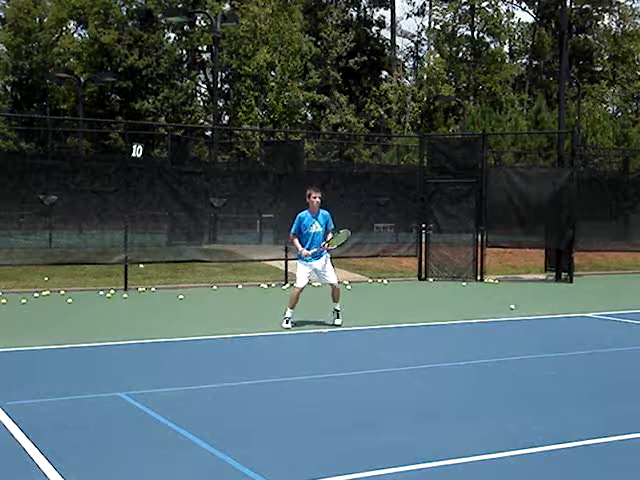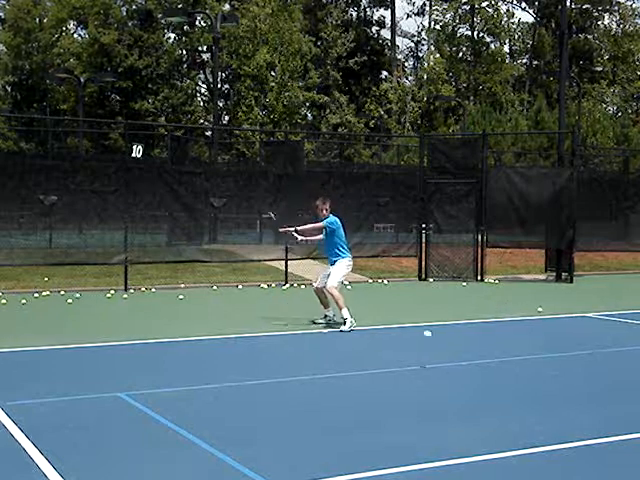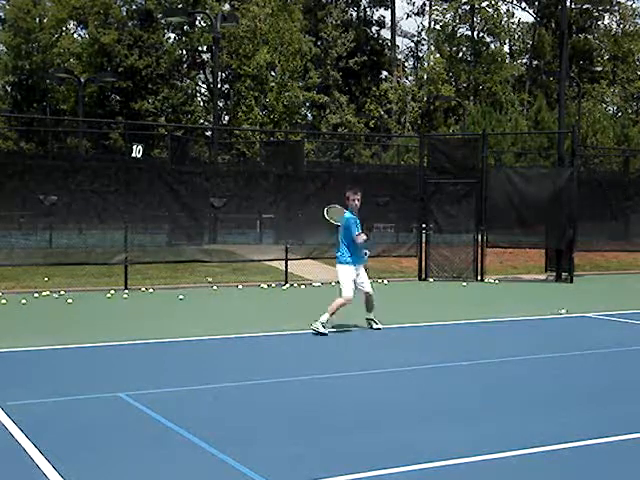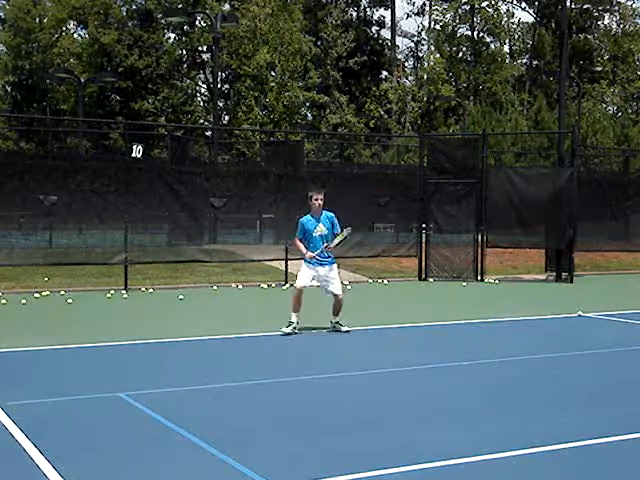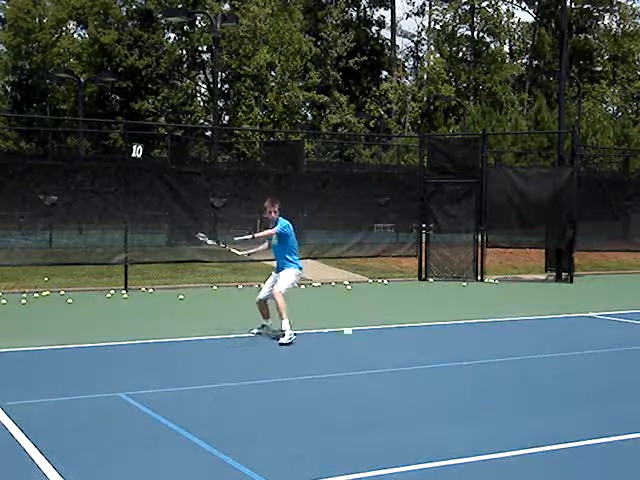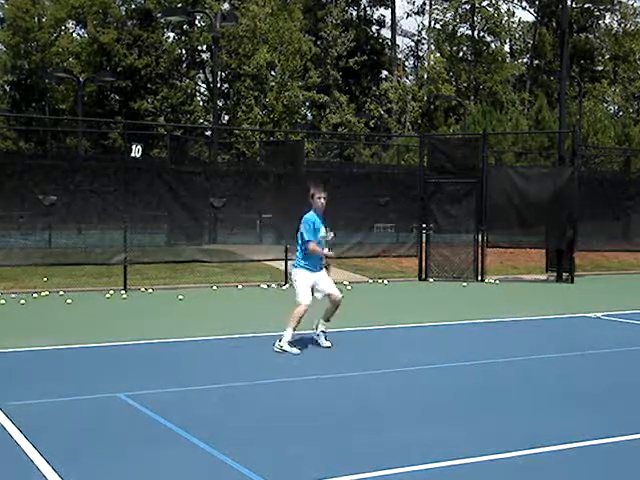
dt=0.7s
person 1, frame 1
left shoulder: (326, 215)
right shoulder: (301, 217)
left elbow: (330, 233)
right elbow: (293, 236)
left wrist: (327, 243)
right wrist: (300, 249)
left hip: (322, 257)
right hip: (305, 259)
left knee: (334, 284)
right knee: (299, 287)
left ankle: (337, 311)
right ankle: (288, 316)
person 1, frame 2
left shoulder: (333, 221)
right shoulder: (324, 224)
left elbow: (314, 227)
left wrist: (294, 229)
right wrist: (304, 238)
left hip: (343, 261)
right hip: (334, 262)
left knee: (330, 287)
right knee: (317, 287)
left ankle: (348, 319)
right ankle: (329, 315)
person 1, frame 3
left shoulder: (354, 217)
right shoulder: (350, 218)
right elbow: (360, 239)
left wrist: (362, 250)
right wrist: (363, 237)
left hip: (357, 264)
right hip: (346, 264)
left knee: (369, 293)
right knee: (347, 297)
left ankle: (370, 319)
right ankle: (320, 322)
person 1, frame 4
left shoulder: (330, 217)
right shoulder: (304, 221)
left elbow: (338, 236)
right elbow: (297, 240)
right wrist: (305, 253)
left hip: (328, 264)
right hip: (310, 263)
left knee: (339, 297)
right knee: (299, 287)
left ankle: (335, 322)
right ankle: (293, 322)
person 1, frame 5
left shoulder: (284, 224)
right shoulder: (271, 226)
left elbow: (271, 233)
left wrist: (252, 236)
right wrist: (249, 252)
left hip: (292, 268)
right hip: (279, 270)
left knee: (277, 292)
right knee: (260, 300)
left ankle: (287, 331)
right ankle: (266, 325)
person 1, frame 6
left shoulder: (319, 219)
right shoulder: (308, 219)
right elbow: (310, 247)
left wrist: (324, 256)
right wrist: (326, 253)
left hip: (318, 269)
right hip: (303, 269)
left knee: (337, 298)
right knee: (304, 304)
left ankle: (320, 330)
right ankle: (283, 340)
